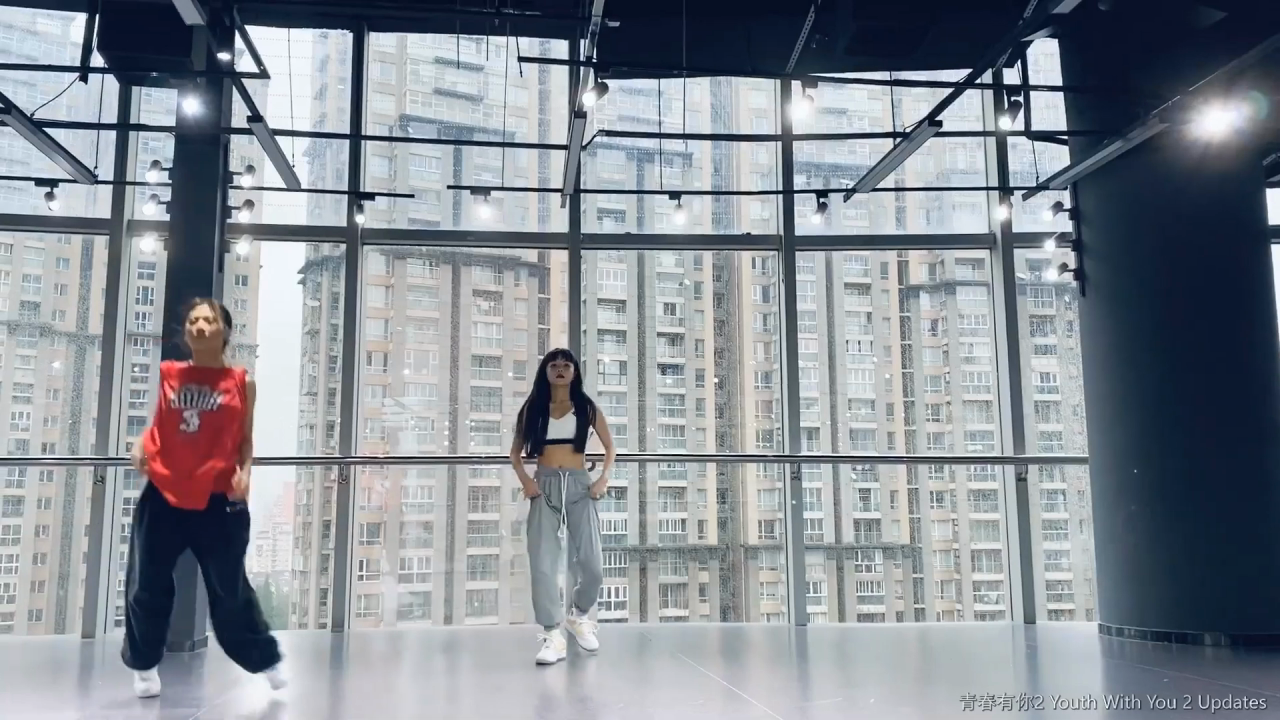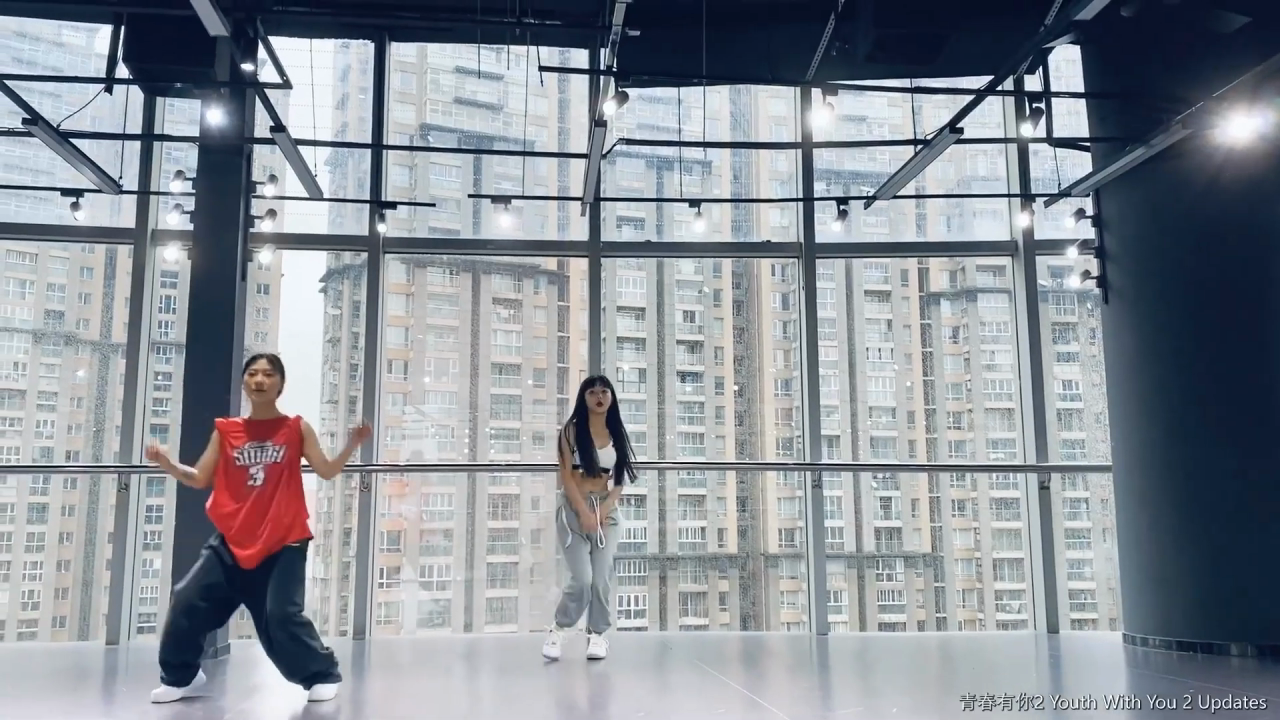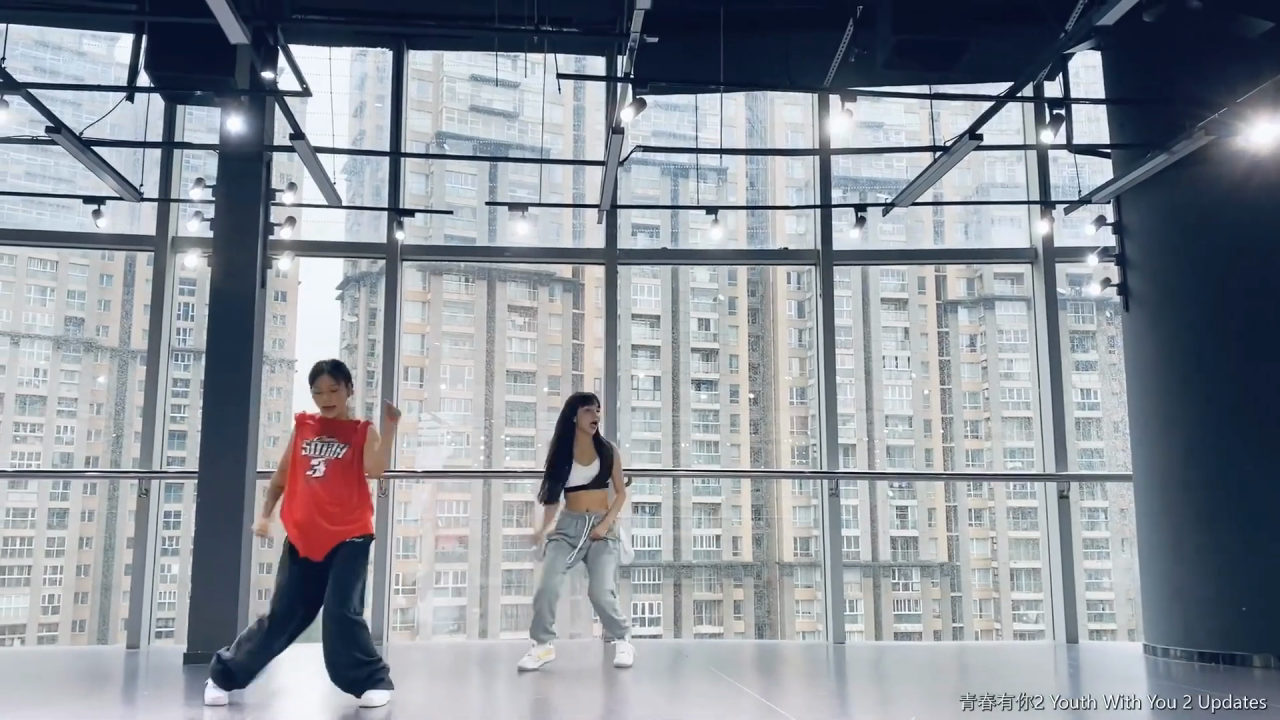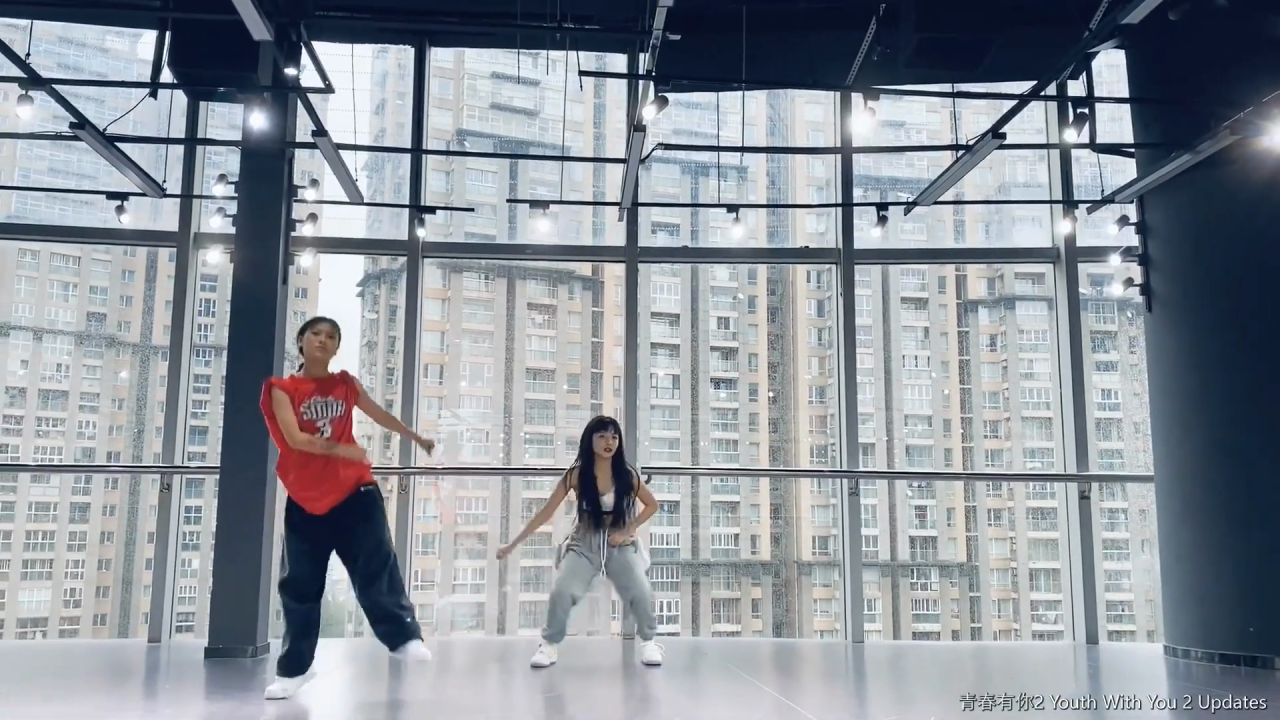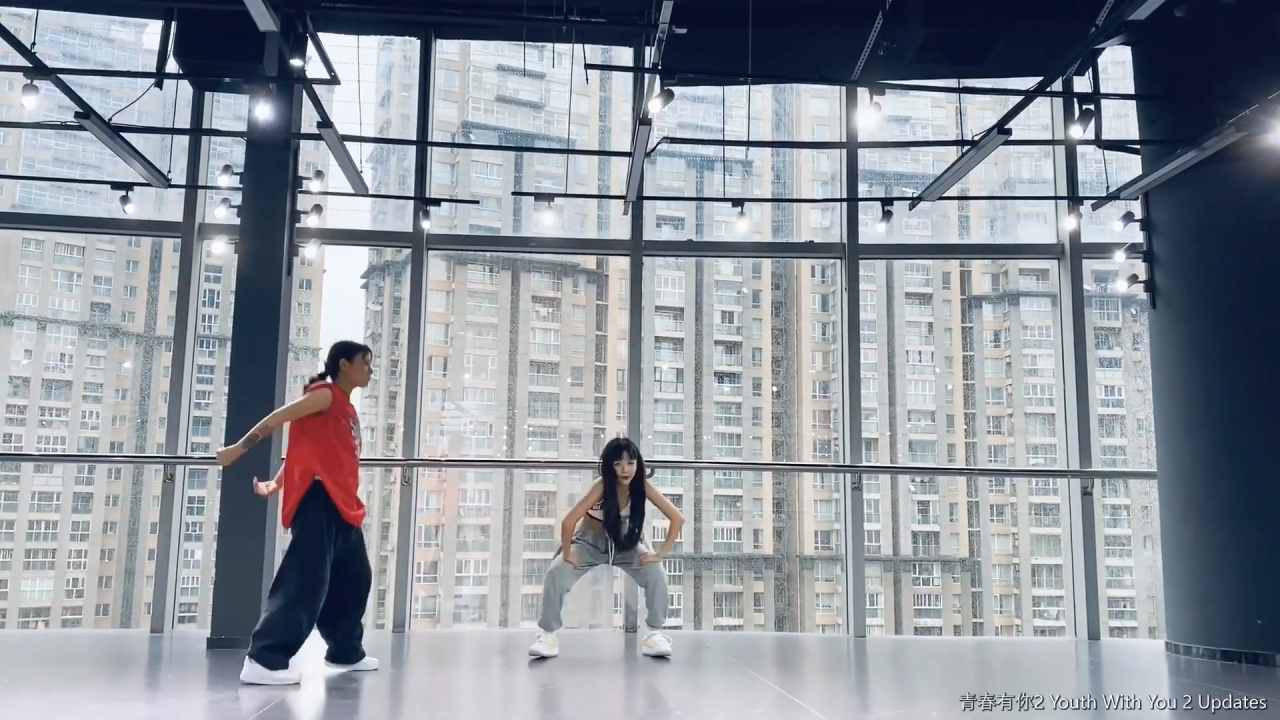
dt=0.7s
person 1, frame 1
left shoulder: (240, 383)
right shoulder: (169, 374)
left elbow: (244, 440)
left wrist: (244, 473)
right wrist: (141, 454)
left hip: (216, 498)
right hip: (163, 493)
left knee: (229, 585)
right knee: (146, 584)
left ankle: (265, 660)
right ankle: (145, 666)
person 1, frame 2
left shoulder: (297, 428)
right shoulder: (225, 430)
left elbow: (328, 471)
right elbow: (199, 478)
left wrist: (352, 444)
right wrist: (167, 464)
left hip: (283, 543)
right hip: (231, 540)
left knee: (282, 615)
right knee: (187, 604)
left ankle: (322, 677)
right ankle: (180, 676)
person 1, frame 3
left shoulder: (363, 432)
right shoulder: (303, 425)
left elbow: (377, 470)
right elbow: (283, 473)
left wrist: (388, 429)
right wrist: (265, 515)
left hip: (349, 539)
right hip: (302, 539)
left knee: (343, 613)
right knee: (283, 618)
left ankle: (372, 682)
right ankle: (223, 677)
person 1, frame 4
left shoulder: (346, 383)
right shoulder: (281, 389)
left elbow: (378, 414)
right elbow: (294, 439)
left wrist: (415, 436)
right wrist: (340, 450)
left hip: (354, 491)
right hip: (306, 497)
left knee: (376, 565)
right knee: (299, 581)
left ankle: (404, 638)
right ankle: (294, 668)
person 1, frame 5
left shoulder: (344, 405)
right shoulder: (328, 395)
left elbow: (307, 445)
right elbow: (282, 415)
left wrist: (277, 483)
right wrist: (240, 447)
left hip: (338, 503)
right hip: (319, 498)
left knee: (356, 578)
right knee: (305, 581)
left ankle: (345, 652)
right ankle: (264, 660)
person 2, frame 1
left shoulder: (587, 407)
right shoulder: (534, 407)
left elbow: (609, 446)
right elbow: (516, 451)
left wrist: (604, 479)
right wrist: (523, 477)
left hip: (579, 486)
right hip: (546, 487)
left knee: (591, 563)
right knee: (543, 563)
left ankle: (579, 615)
right ankle: (552, 634)
person 2, frame 2
left shoulder: (616, 434)
right shoulder: (572, 430)
left elbow: (619, 477)
right elbow: (566, 476)
left wrist: (608, 502)
right wrist: (583, 511)
left hip: (604, 510)
right hip: (574, 509)
left knee: (601, 580)
right knee: (583, 579)
left ankle: (597, 635)
right ankle: (559, 628)
person 2, frame 3
left shoulder: (608, 452)
right shoulder: (560, 452)
left elbow: (620, 493)
right elbow: (552, 495)
left wrist: (606, 523)
right wrist: (544, 527)
left hip: (602, 529)
right hip: (568, 528)
left knee: (602, 594)
right knee: (548, 588)
left ankle: (621, 641)
right ankle: (542, 645)
person 2, frame 4
left shoulder: (626, 474)
right shoulder: (575, 474)
left elbow: (651, 505)
right elbow: (547, 511)
left wrist: (628, 531)
right wrist: (514, 544)
left hip: (618, 543)
right hip: (583, 543)
left knee: (641, 594)
right knee: (562, 593)
left ankle: (648, 642)
right ankle: (550, 645)
person 2, frame 5
left shoulder: (642, 487)
right shoulder: (601, 488)
left elbow: (676, 517)
right elbow: (568, 523)
left wrist: (662, 551)
right wrist: (566, 552)
left hip: (625, 543)
right hip: (589, 542)
left knee: (655, 575)
right knee: (556, 576)
left ankle: (654, 634)
right ankle: (549, 636)
